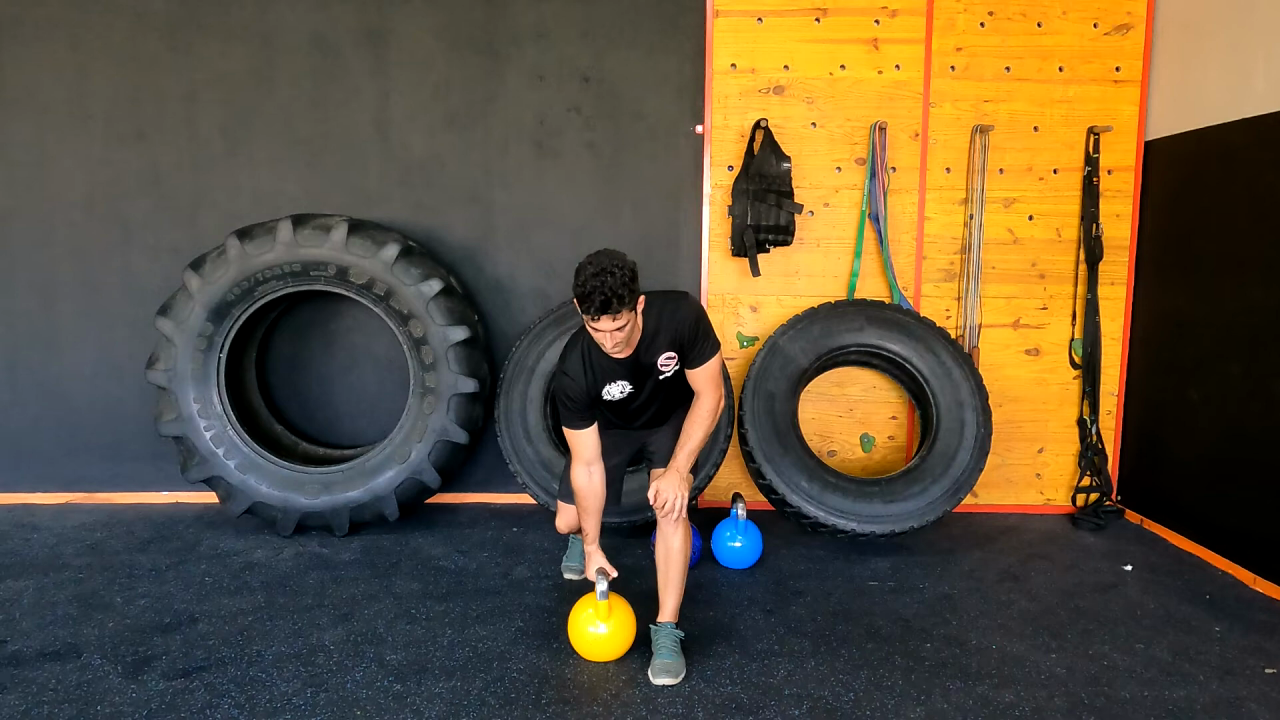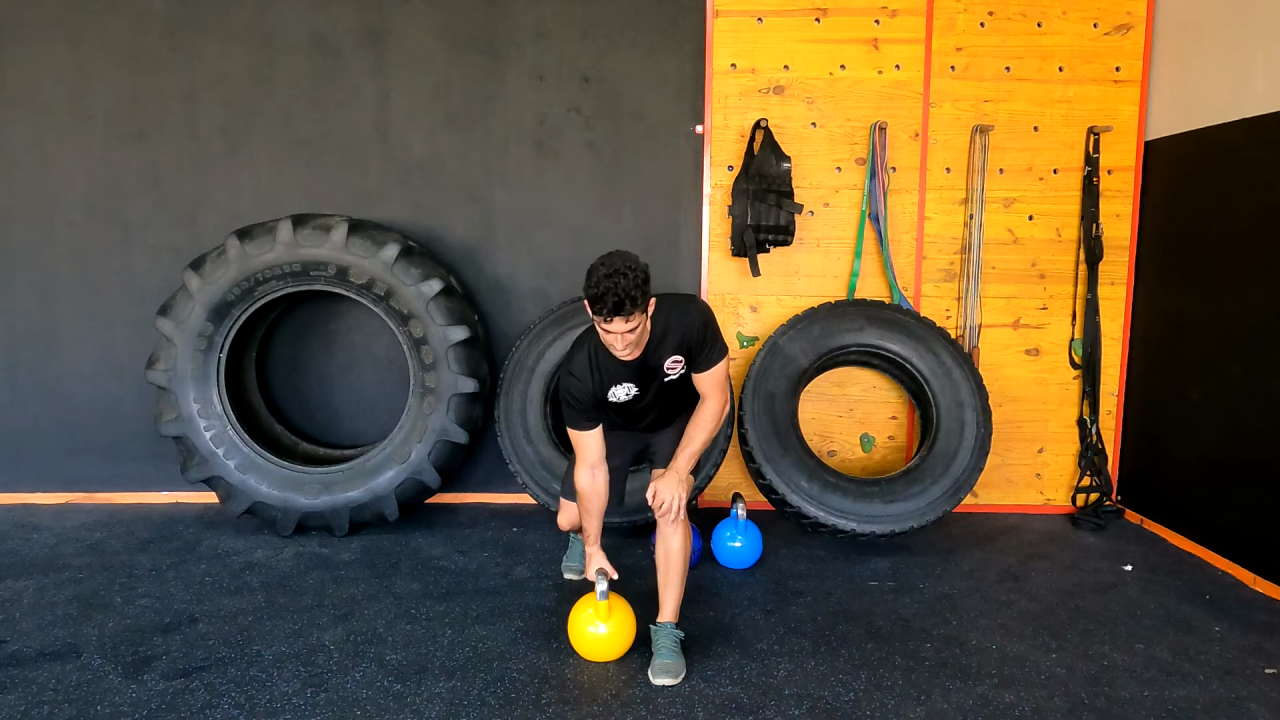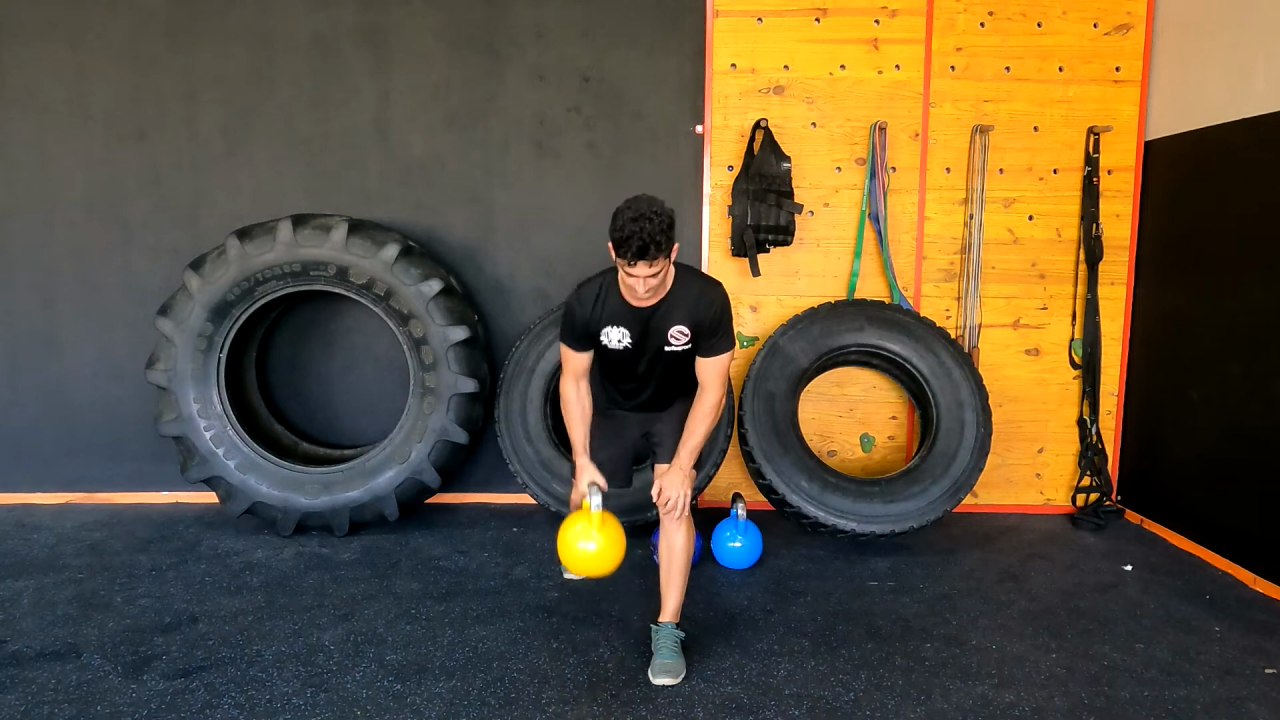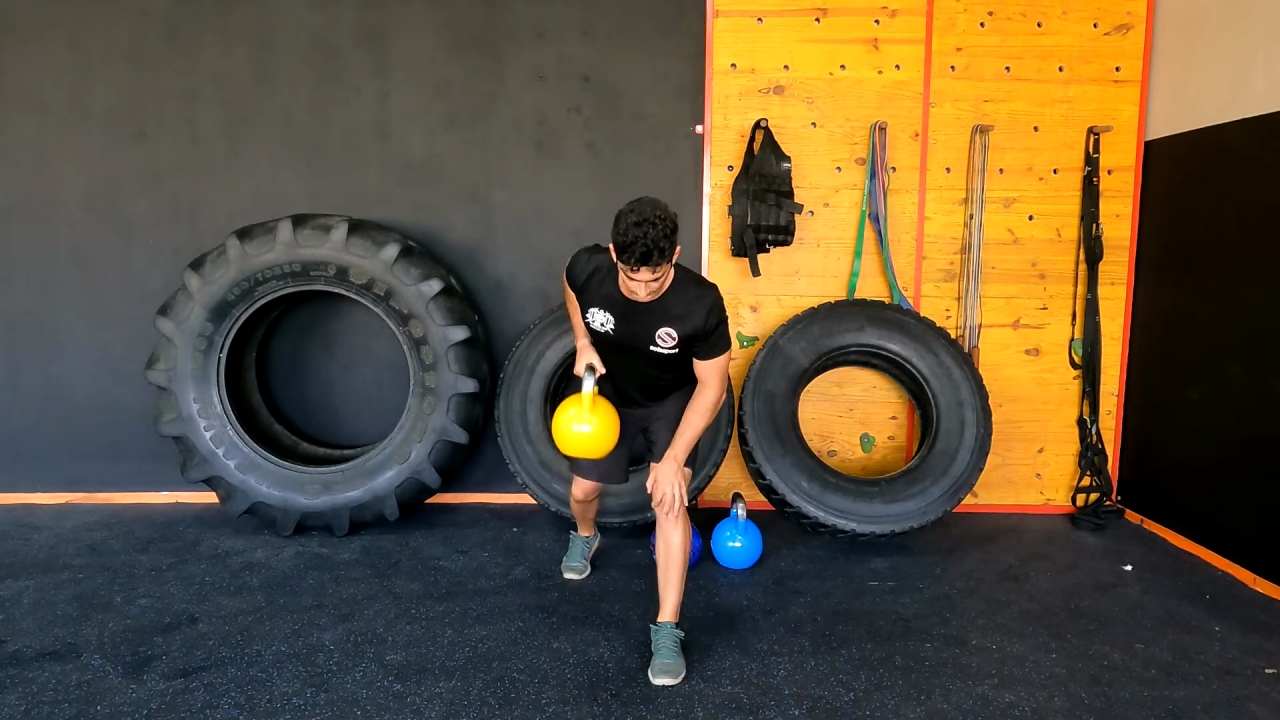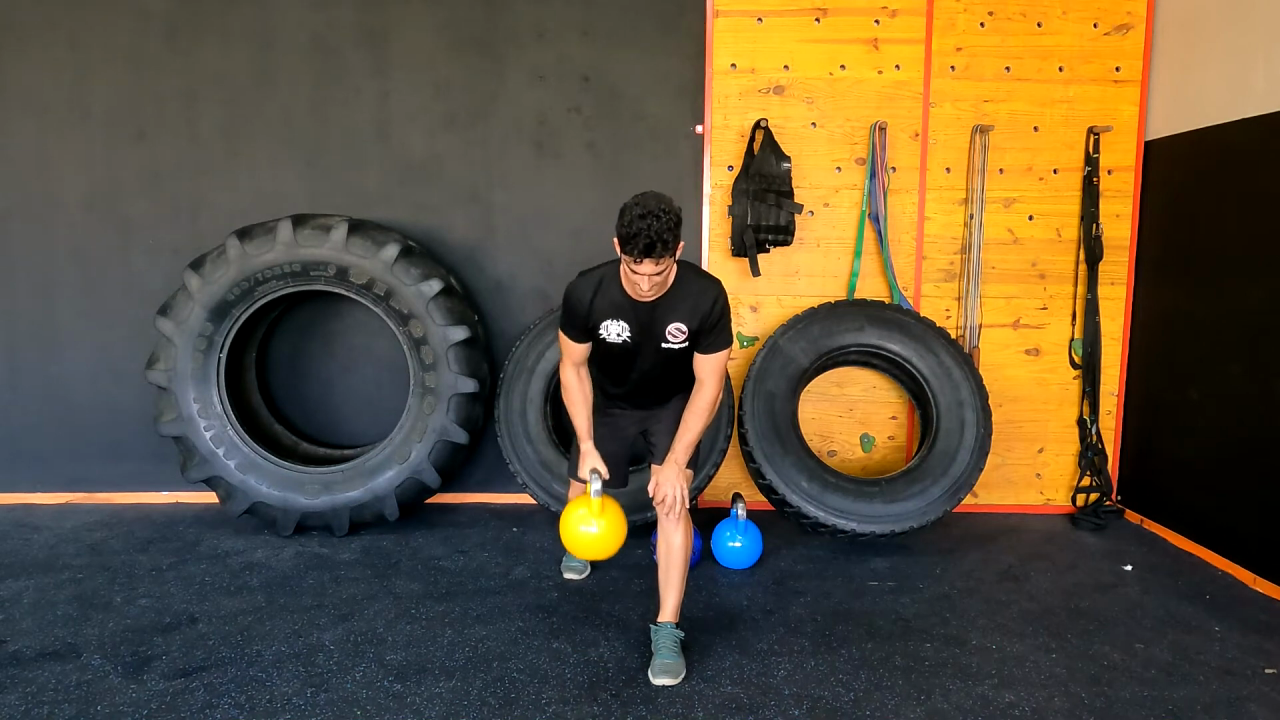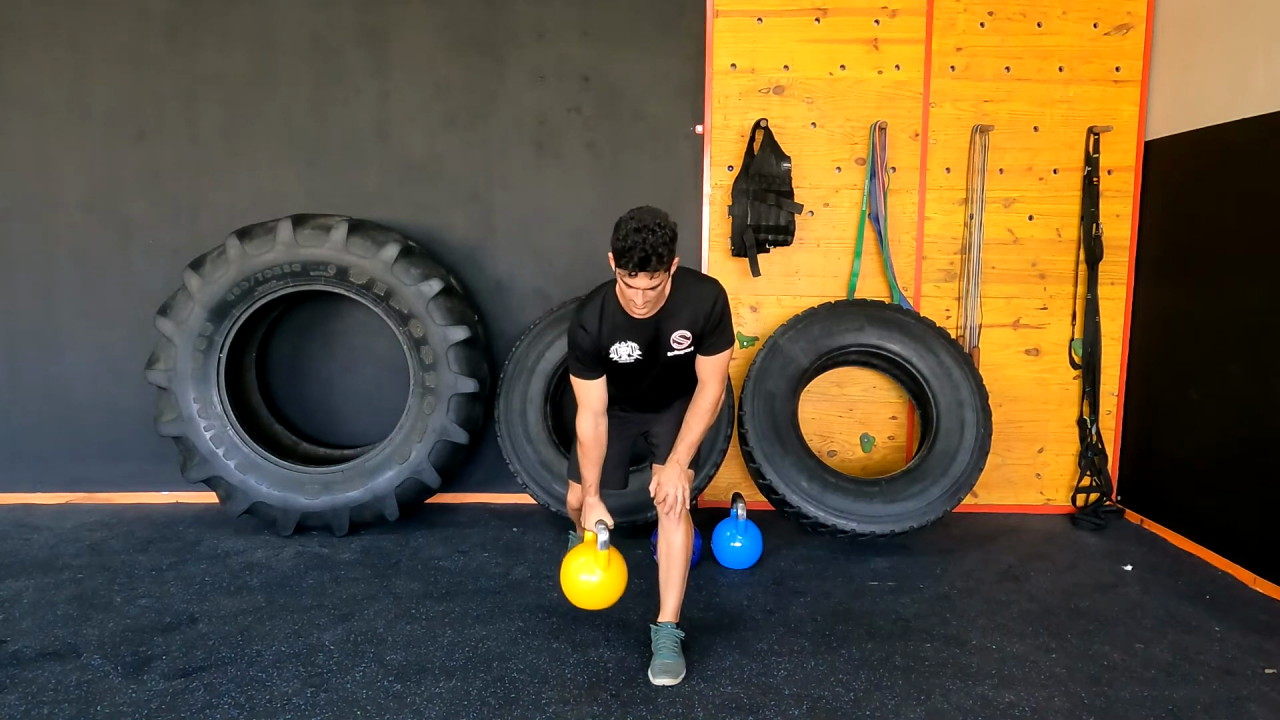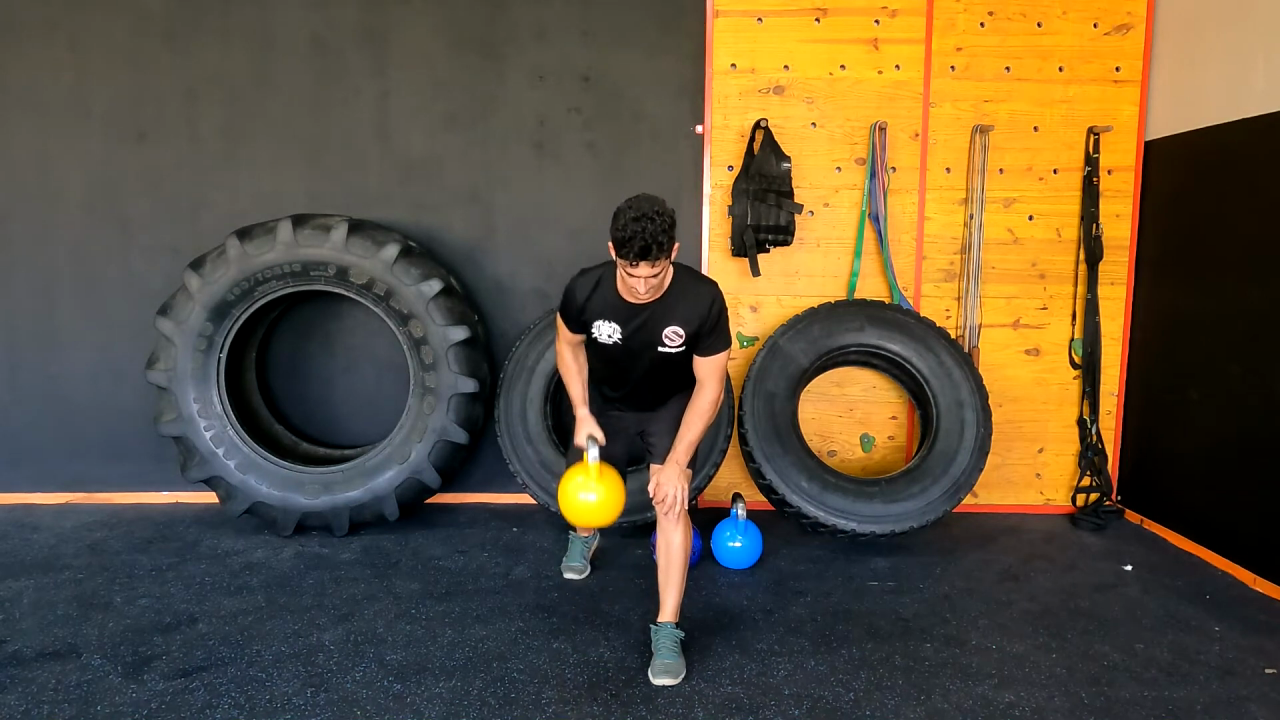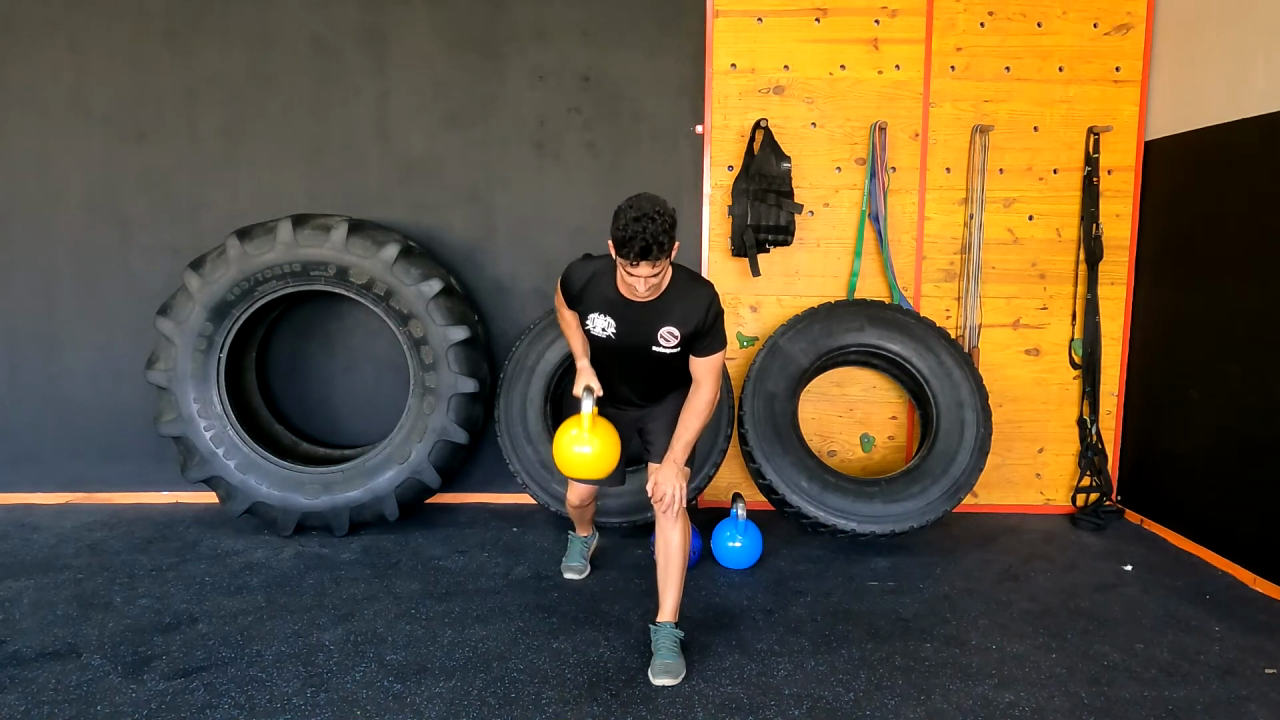
dt=0.5s
person 1, frame 1
left shoulder: (682, 315)
right shoulder: (573, 370)
left elbow: (710, 394)
right elbow: (587, 463)
left wrist: (678, 470)
right wrist: (592, 547)
left hip: (672, 417)
right hip: (608, 425)
left knee: (670, 507)
right knee: (567, 521)
left ankle: (666, 631)
right ankle: (581, 539)
person 1, frame 2
left shoulder: (691, 318)
right shoulder: (579, 371)
left elbow: (715, 397)
right elbow: (590, 465)
left wrist: (676, 470)
right wrist: (593, 549)
left hip: (677, 420)
right hip: (613, 427)
left knee: (669, 505)
right knee: (570, 519)
left ankle: (666, 632)
right ankle: (582, 539)
person 1, frame 3
left shoulder: (706, 299)
right shoulder: (587, 301)
left elbow: (712, 389)
right elbow: (574, 380)
left wrist: (681, 466)
right wrist: (581, 459)
left hip: (677, 407)
right hip: (612, 406)
left knee: (675, 504)
right knee: (582, 499)
left ankle: (667, 631)
person 1, frame 4
left shoulder: (701, 303)
right shoulder: (588, 268)
left elbow: (711, 386)
left wrist: (674, 458)
right wrist: (583, 341)
left hip: (673, 400)
right hip: (608, 394)
left knee: (670, 500)
right knee: (583, 489)
left ankle: (666, 631)
right ankle: (584, 535)
person 1, frame 5
left shoulder: (705, 296)
right shoulder: (586, 292)
left elbow: (709, 384)
right elbow: (573, 366)
left wrist: (675, 461)
right wrist: (586, 447)
left hip: (674, 404)
right hip: (608, 403)
left knee: (672, 501)
right knee: (582, 495)
left ankle: (667, 630)
person 1, frame 6
left shoulder: (706, 299)
right shoulder: (589, 321)
left elbow: (711, 384)
right elbow: (592, 415)
left wrist: (677, 462)
right wrist: (592, 497)
left hip: (676, 404)
right hip: (614, 405)
left knee: (672, 500)
right knee: (578, 500)
left ankle: (666, 631)
right ankle: (582, 534)
person 1, frame 7
left shoulder: (702, 299)
right shoulder: (584, 291)
left elbow: (710, 386)
right elbow: (568, 344)
left wrist: (677, 462)
right wrist: (581, 414)
left hip: (672, 405)
right hip: (606, 404)
left knee: (671, 501)
left ankle: (667, 631)
right ankle: (585, 536)
person 1, frame 8
left shoulder: (698, 301)
right shoulder: (583, 277)
left elbow: (706, 386)
left wrist: (674, 460)
right wrist: (582, 364)
left hip: (668, 402)
right hip: (603, 397)
left knee: (669, 499)
right knee: (579, 493)
left ankle: (666, 631)
right ankle: (583, 535)
